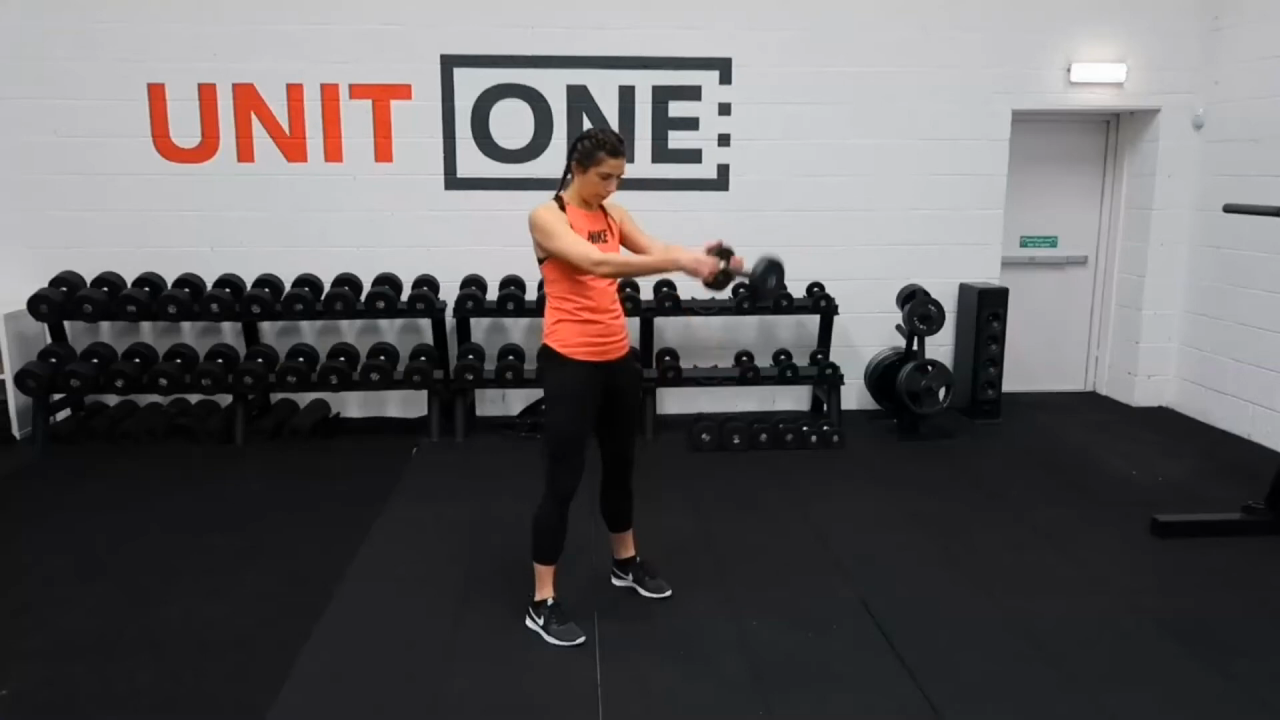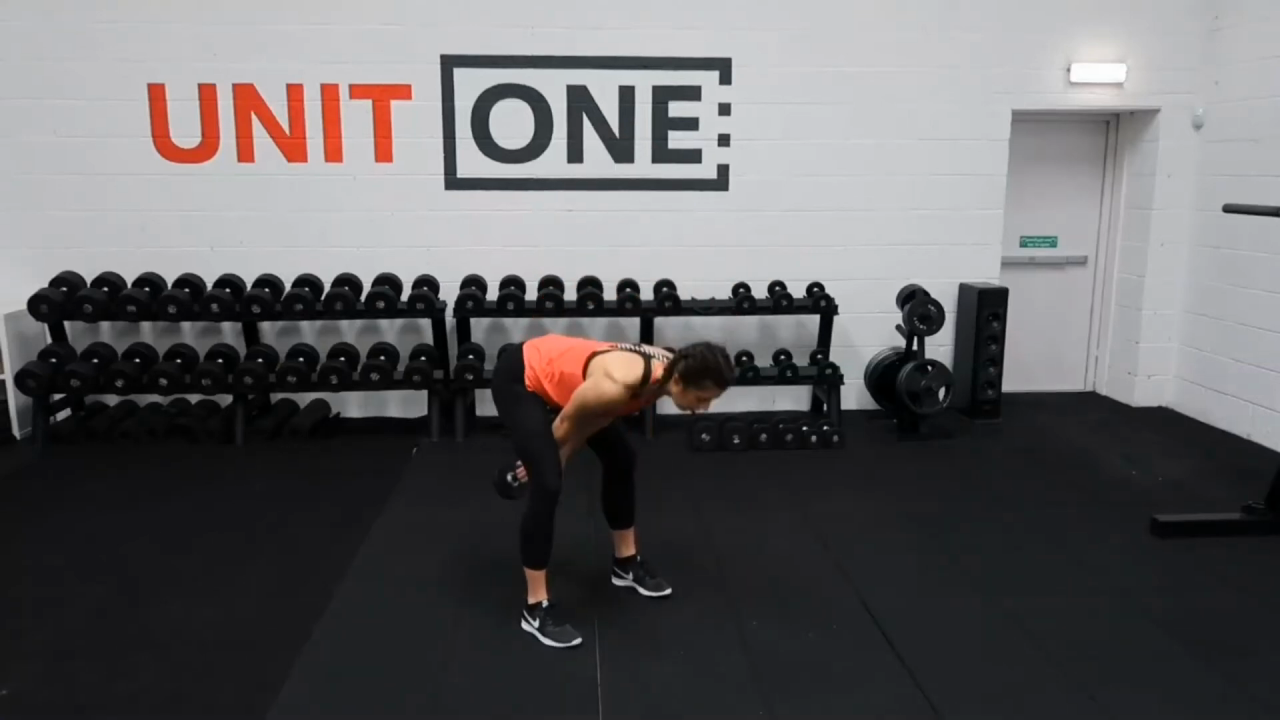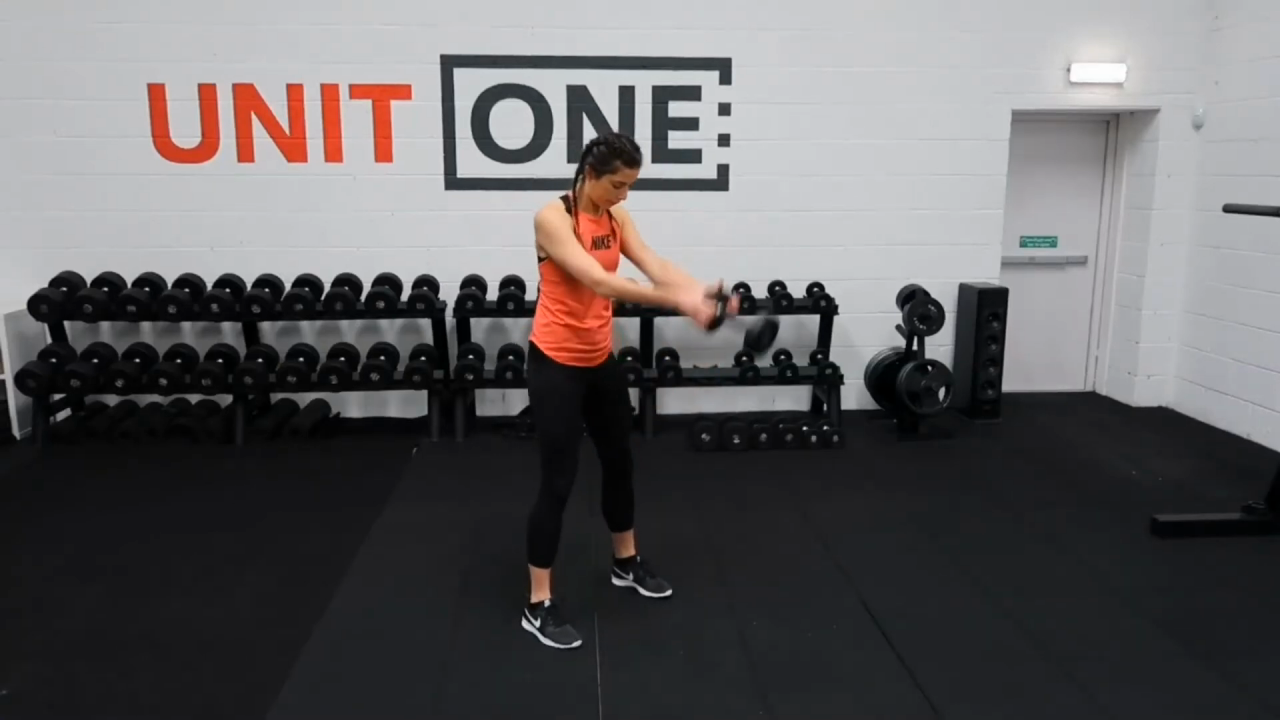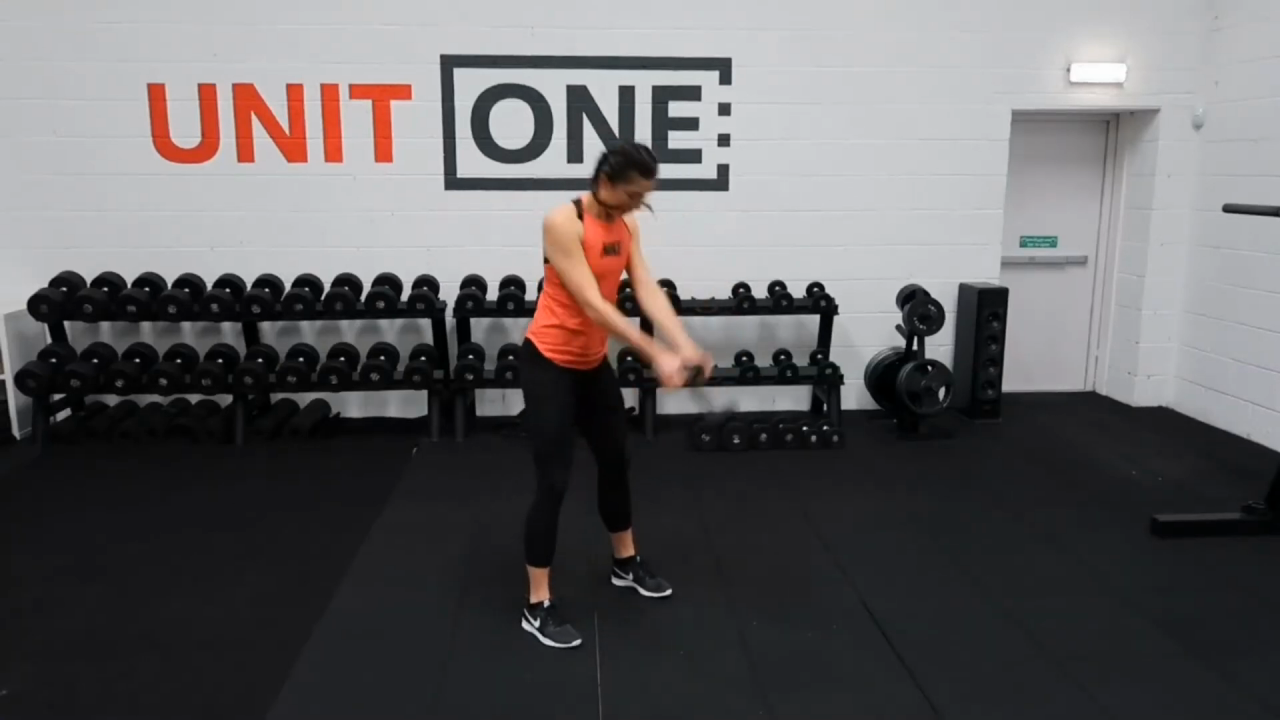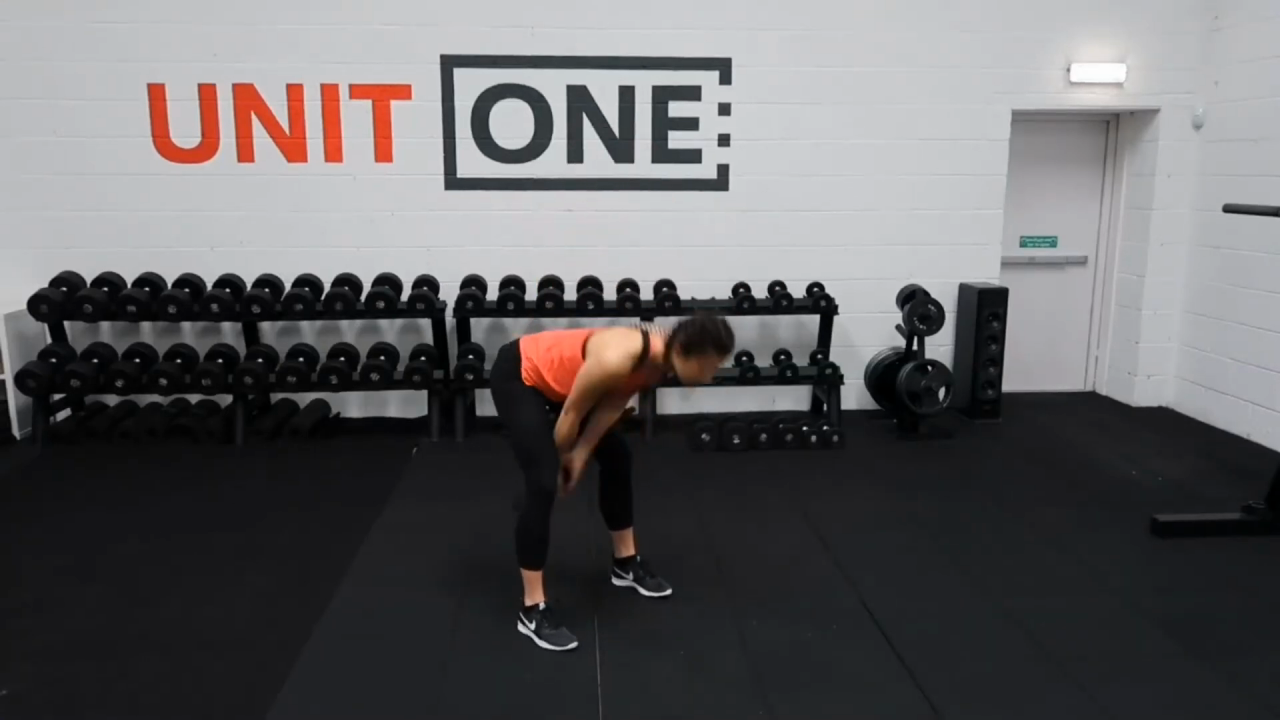
dt=1s
person 1, frame 1
left shoulder: (613, 214)
right shoulder: (546, 217)
left elbow: (654, 249)
right elbow: (596, 263)
left wrist: (698, 257)
right wrist: (679, 261)
left hip: (618, 359)
right hip: (571, 363)
left knee: (620, 465)
right knee: (563, 481)
left ankle: (625, 563)
right ankle: (542, 603)
person 1, frame 2
left shoulder: (662, 370)
right shoulder: (616, 384)
left elbow: (597, 418)
right elbow: (566, 424)
left wrist: (558, 458)
right wrist: (544, 460)
left hip: (558, 375)
right hip: (520, 377)
left knee: (621, 457)
right knee: (546, 484)
left ankle: (626, 560)
right ankle: (536, 606)
person 1, frame 3
left shoulder: (616, 217)
right shoulder: (552, 218)
left elbow: (654, 266)
right elbow: (598, 281)
left wrist: (700, 290)
right wrist: (679, 301)
left hip: (601, 361)
right hip: (556, 364)
left knee: (619, 463)
right knee: (558, 482)
left ankle: (626, 562)
right ankle: (538, 606)
person 1, frame 4
left shoulder: (626, 226)
right shoulder: (562, 222)
left elbow: (647, 290)
right elbow: (592, 304)
left wrist: (683, 346)
right wrist: (655, 355)
left hip: (593, 363)
right hip: (548, 363)
left knee: (615, 463)
right knee: (554, 482)
left ankle: (625, 564)
right ankle: (538, 606)
person 1, frame 5
left shoulder: (666, 352)
right shoulder: (617, 359)
left elbow: (614, 406)
right elbow: (569, 414)
left wrist: (580, 455)
right wrist: (559, 462)
left hip: (562, 381)
right hip: (521, 373)
left knee: (618, 465)
right knee: (543, 484)
left ankle: (626, 561)
right ankle: (533, 609)
